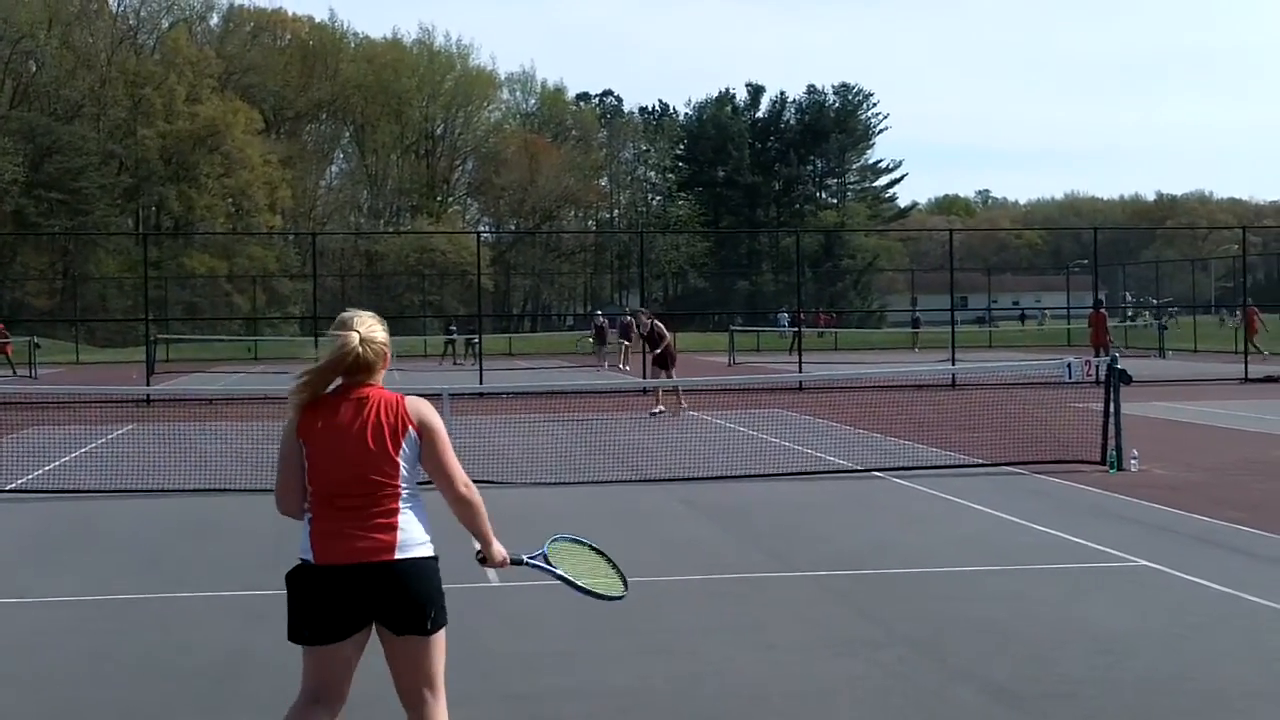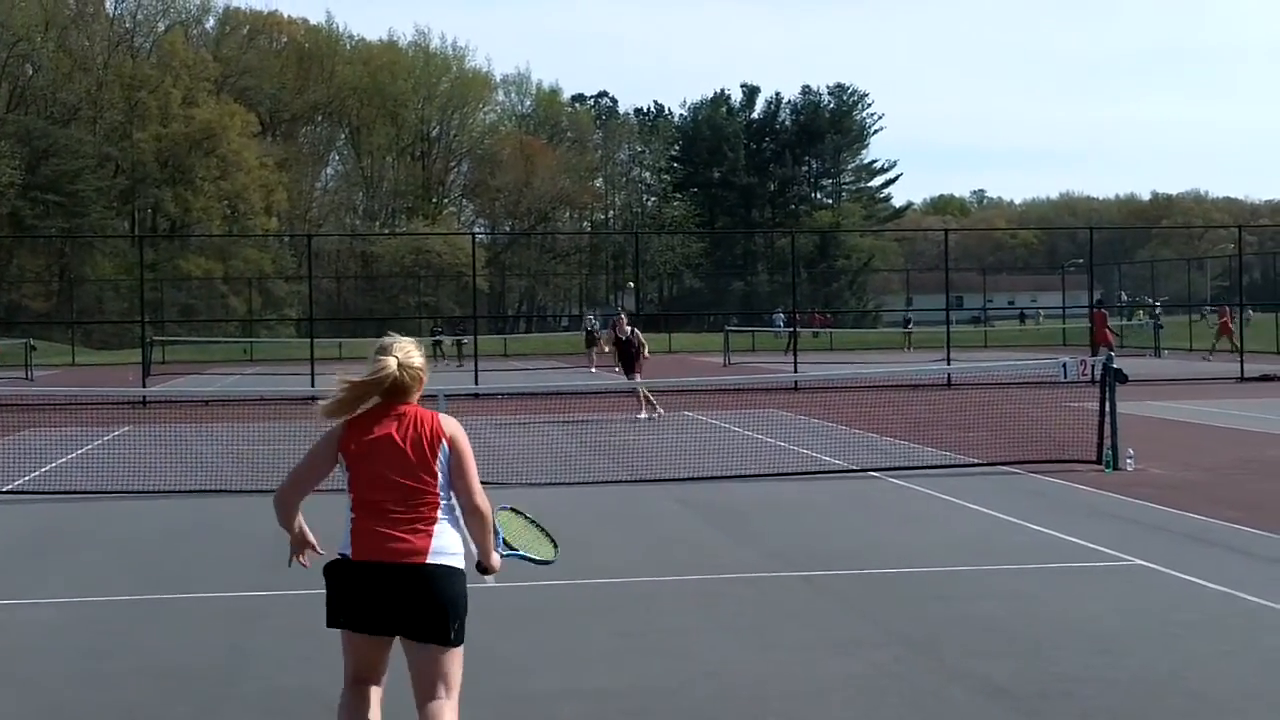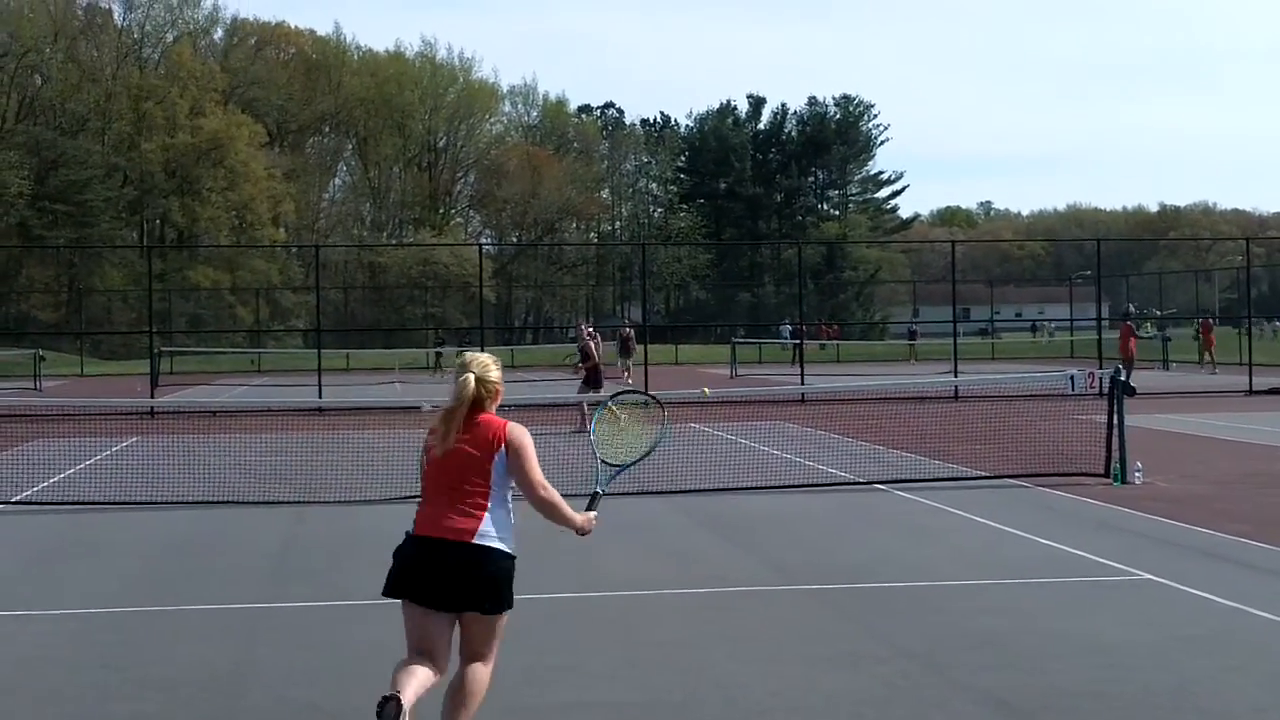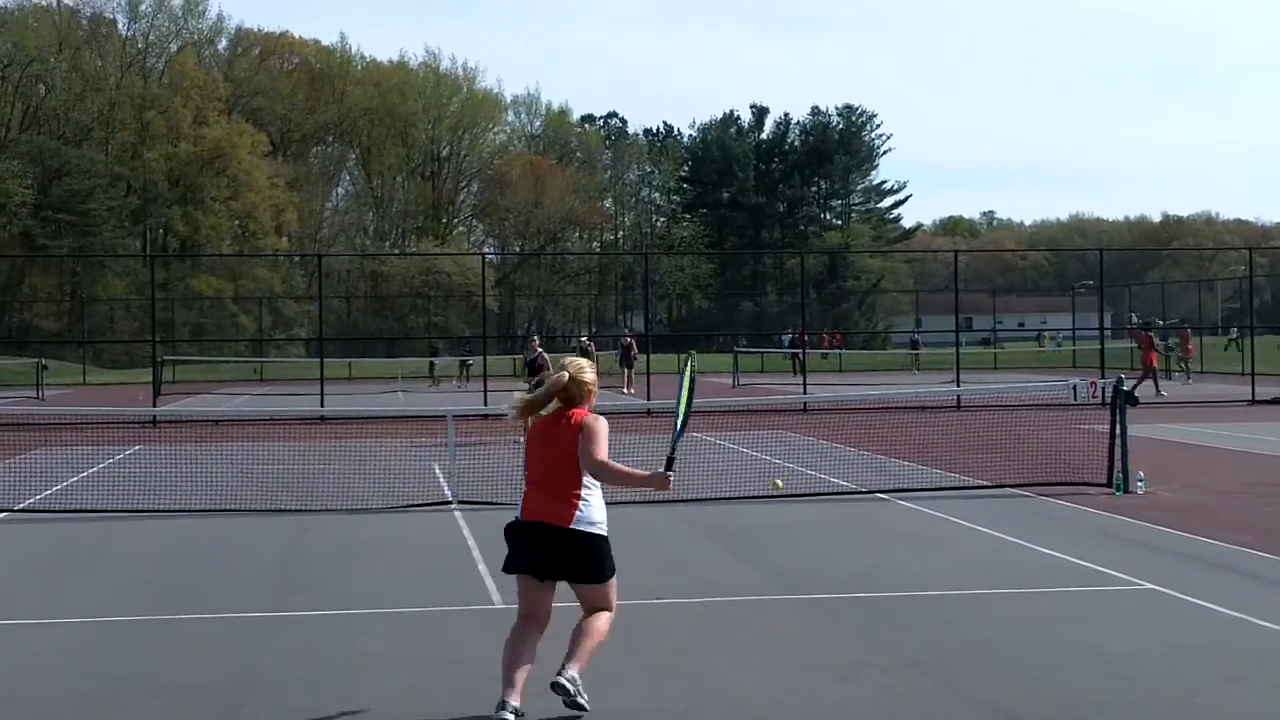
dt=0.4s
person 1, frame 1
left shoulder: (305, 417)
right shoulder: (416, 412)
left elbow: (288, 503)
right elbow: (459, 492)
right wrist: (489, 543)
left hip: (328, 571)
right hip: (403, 566)
person 1, frame 2
left shoulder: (344, 432)
right shoulder: (444, 428)
left elbow: (287, 497)
right elbow: (477, 506)
left wrist: (297, 534)
right wrist: (488, 552)
left hip: (362, 571)
right hip: (433, 572)
left knee: (362, 683)
person 1, frame 3
left shoulder: (436, 436)
right shoulder: (510, 434)
right elbow: (538, 493)
right wrist: (576, 521)
left hip: (423, 549)
right hip: (483, 555)
left knee: (421, 662)
right knee: (478, 658)
person 1, frame 4
left shoulder: (536, 425)
right shoulder: (591, 423)
right elbow: (596, 464)
right wrist: (645, 478)
left hip: (529, 529)
right hip: (578, 532)
left knee: (530, 619)
right knee: (601, 609)
right ankle: (569, 673)
